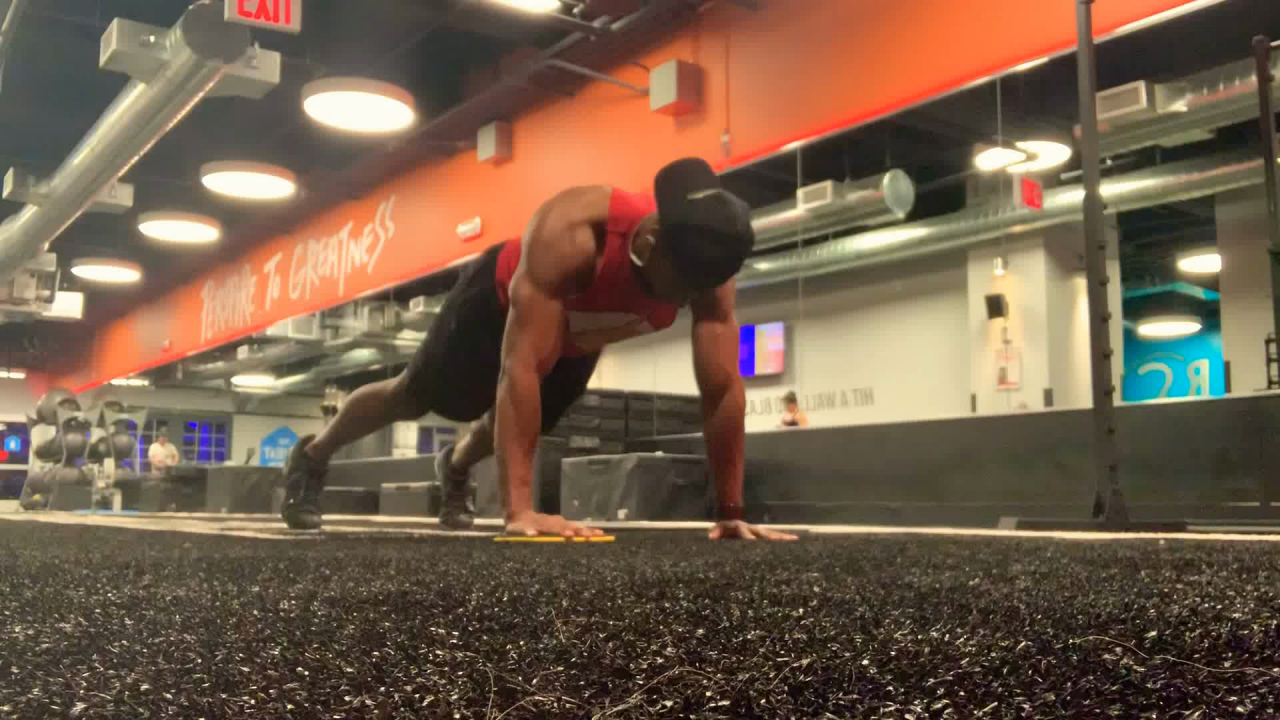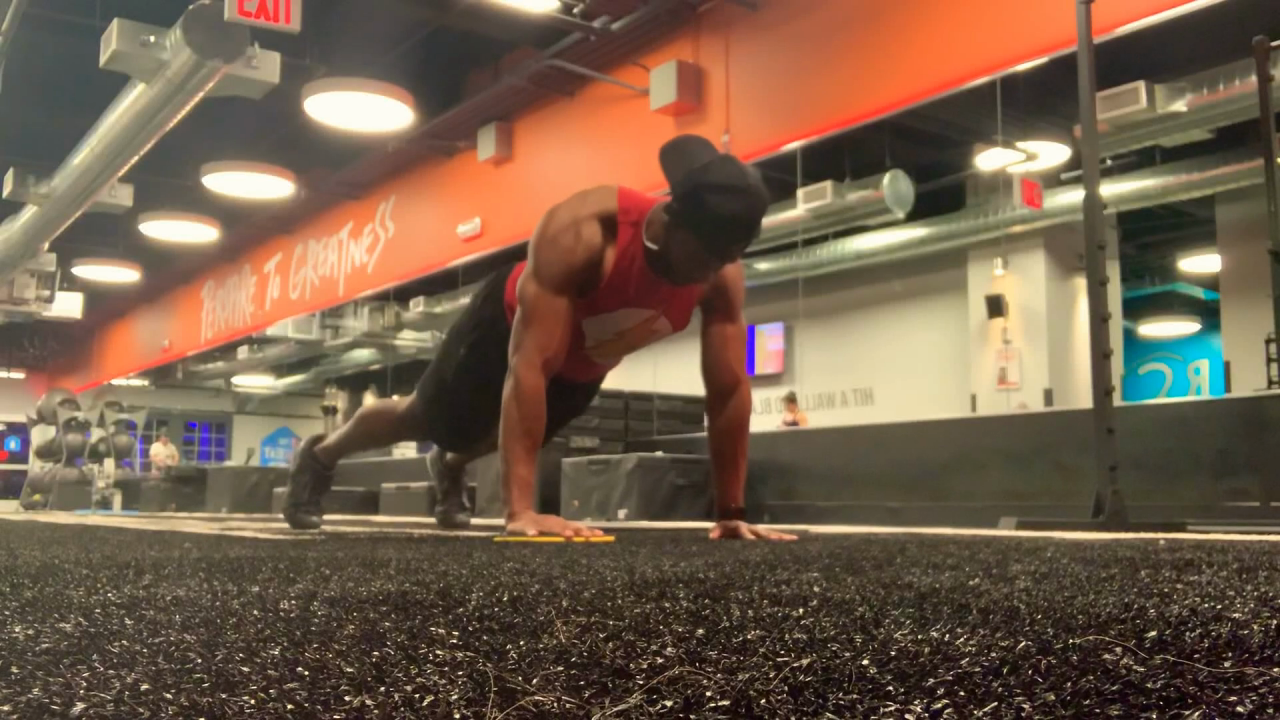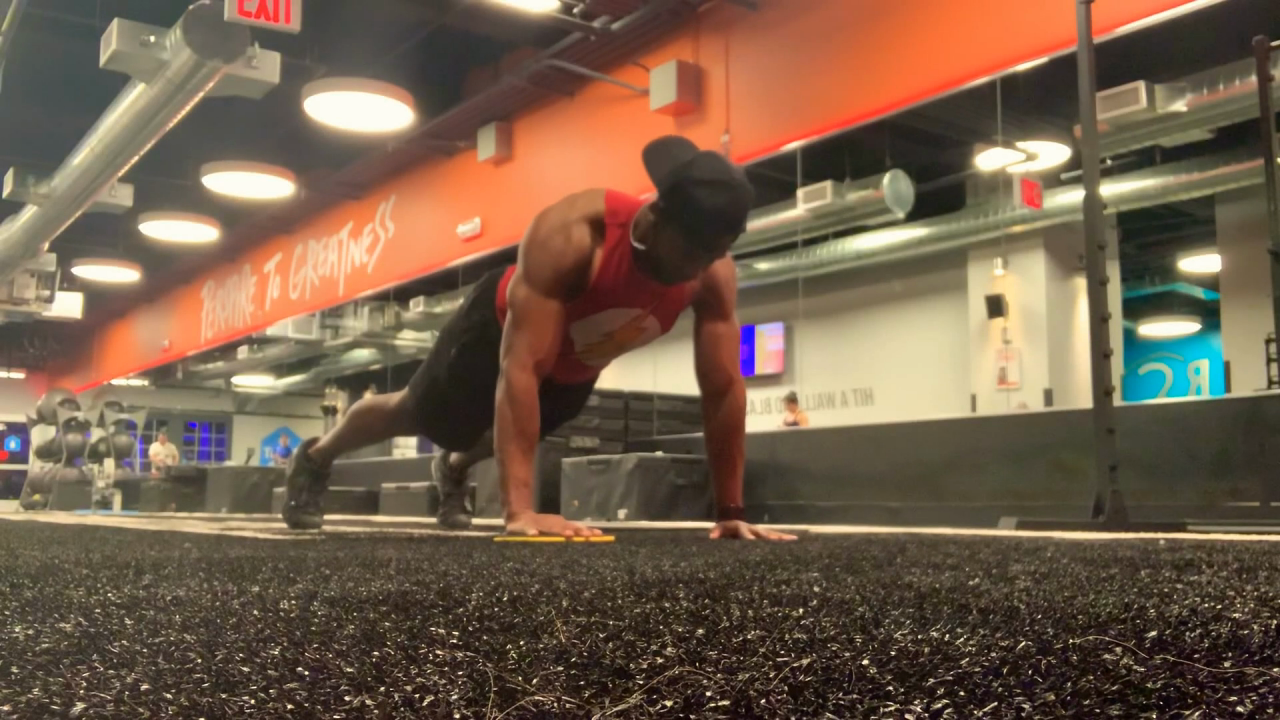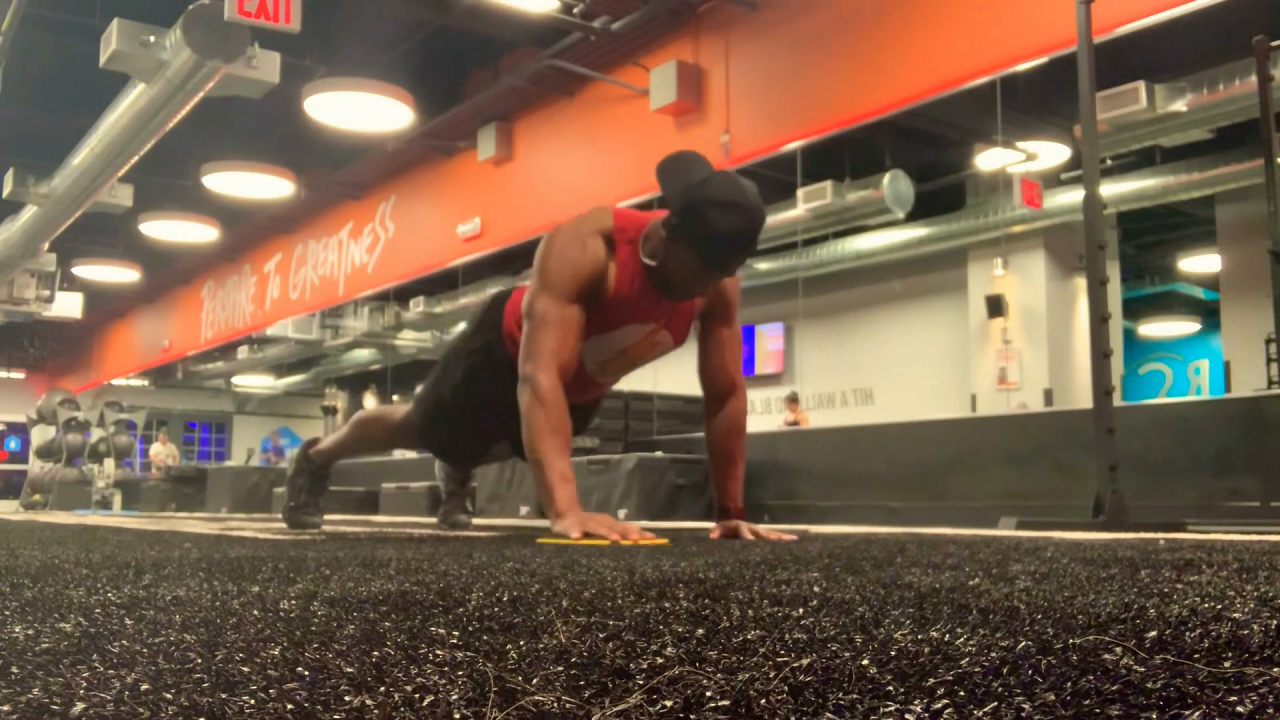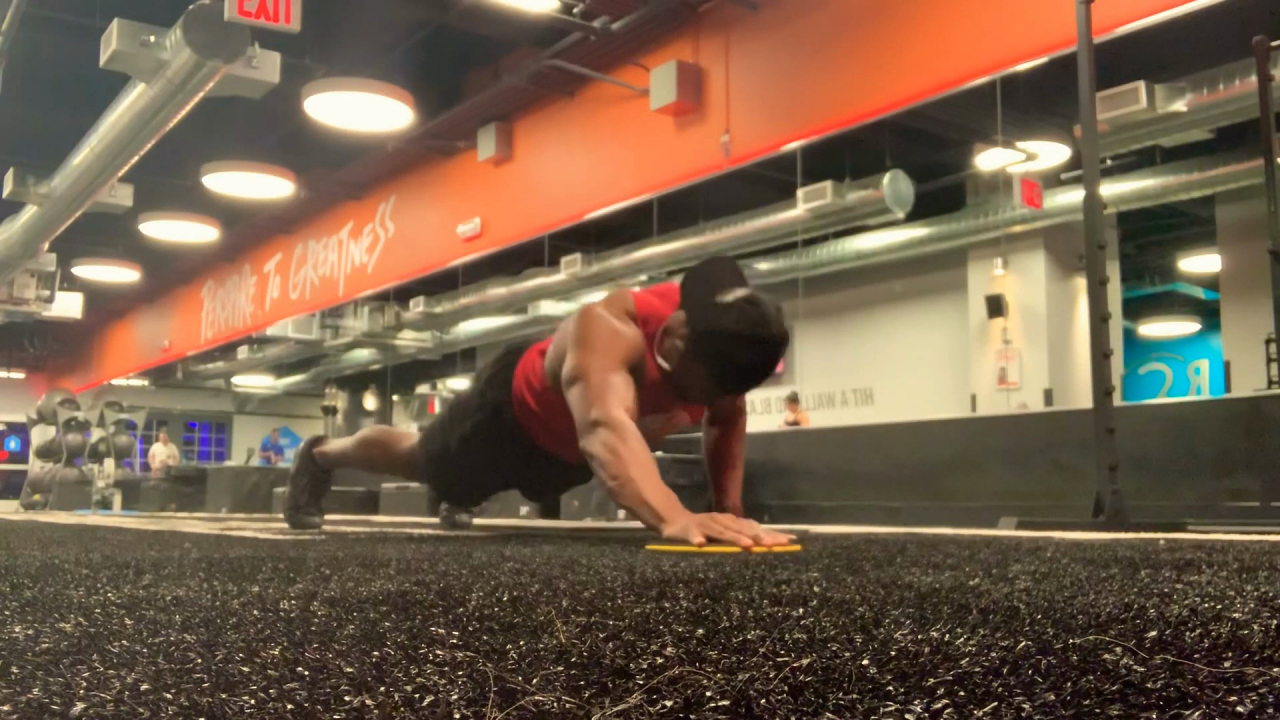
dt=0.5s
person 1, frame 1
left shoulder: (704, 271)
right shoulder: (570, 231)
left elbow: (723, 387)
right elbow: (520, 367)
left wrist: (731, 511)
right wrist: (519, 509)
left hip: (578, 339)
right hip: (497, 303)
left knee: (529, 422)
right knee: (411, 395)
left ankle: (455, 467)
right ankle: (312, 456)
person 1, frame 2
left shoulder: (722, 273)
right shoulder: (579, 231)
left elbow: (729, 388)
right elbow: (529, 368)
left wrist: (731, 512)
right wrist: (520, 509)
left hip: (586, 368)
right hip: (509, 327)
left knee: (510, 429)
right knee: (423, 419)
left ankle: (450, 468)
right ankle: (320, 457)
person 1, frame 3
left shoulder: (713, 273)
right shoulder: (570, 235)
left elbow: (724, 387)
right elbow: (520, 368)
left wrist: (729, 511)
right wrist: (519, 509)
left hip: (577, 369)
right hip: (498, 330)
left knee: (515, 430)
right knee: (413, 415)
left ankle: (453, 472)
right ankle: (315, 459)
person 1, frame 4
left shoulder: (717, 284)
right shoulder: (583, 250)
left elbow: (726, 393)
right elbow: (539, 377)
left wrist: (731, 512)
right wrist: (565, 509)
left hip: (585, 386)
right hip: (506, 353)
left knee: (523, 444)
right knee: (415, 431)
left ankle: (457, 474)
right ankle: (316, 459)
person 1, frame 5
left shoulder: (714, 344)
right shoulder: (609, 331)
left elbow: (729, 423)
right elbow: (605, 431)
left wrist: (727, 507)
right wrist: (674, 517)
right hip: (514, 411)
right knee: (420, 459)
left ankle: (459, 499)
right ankle: (319, 457)
